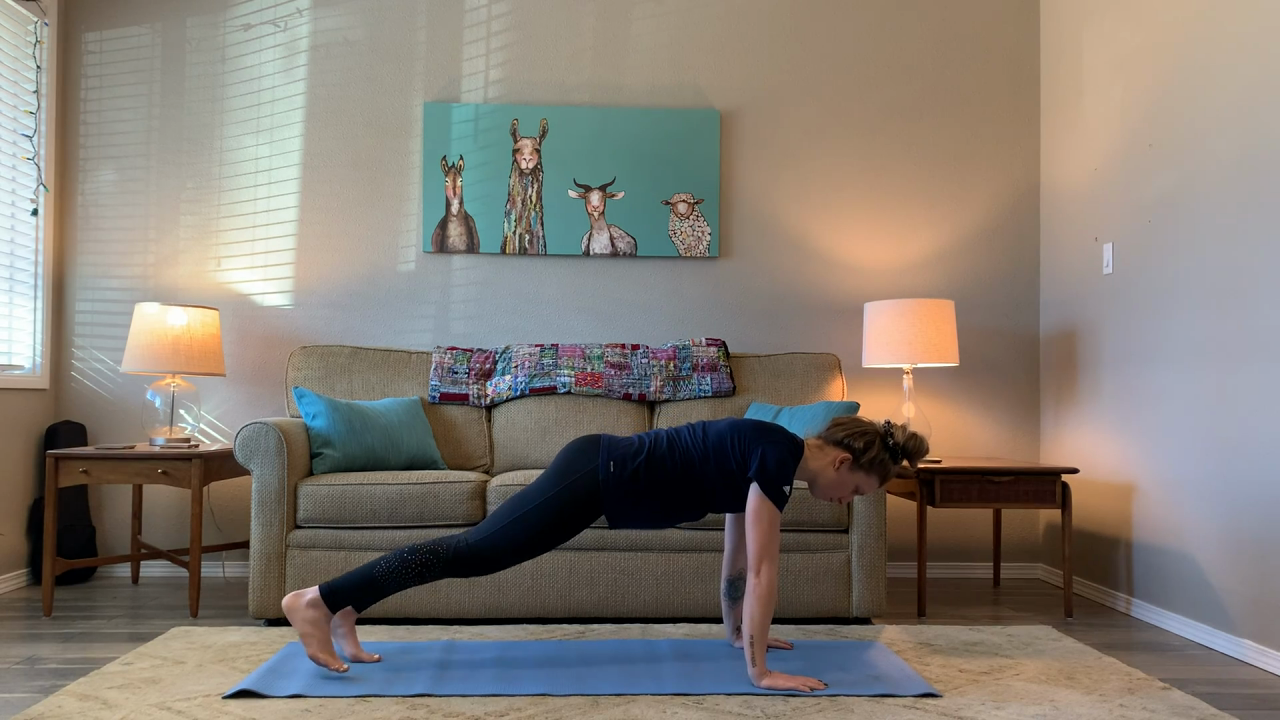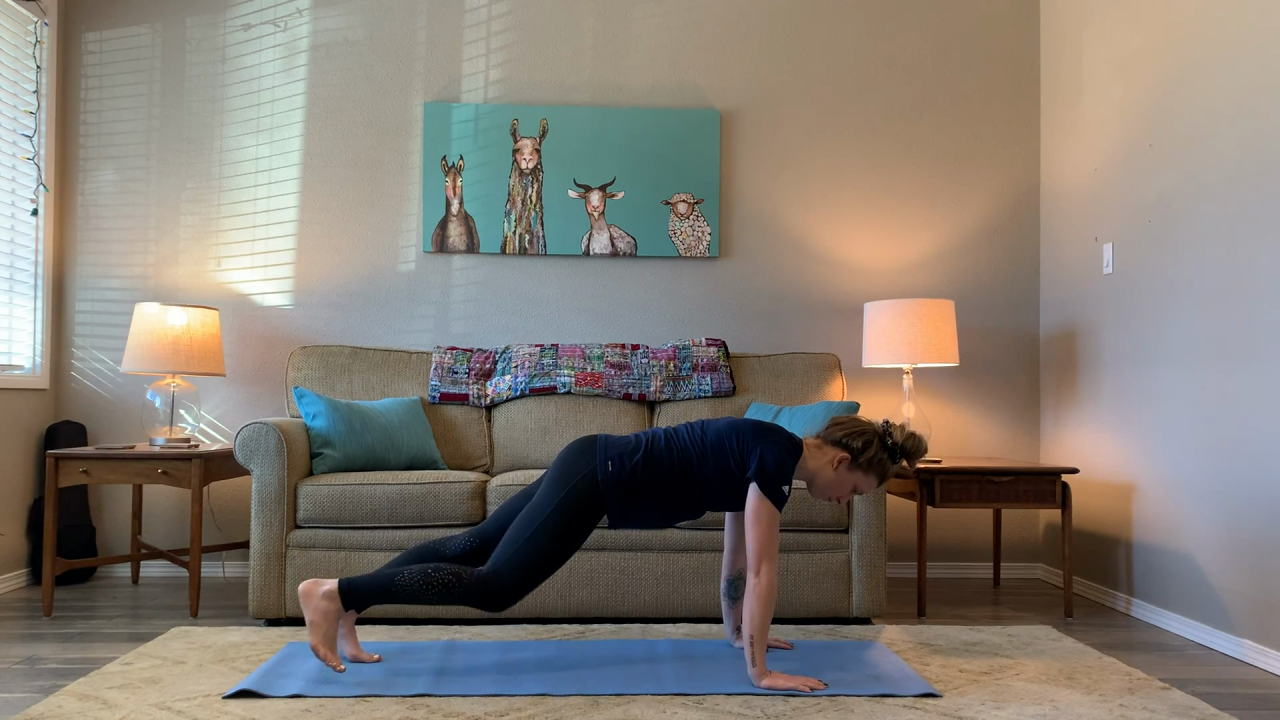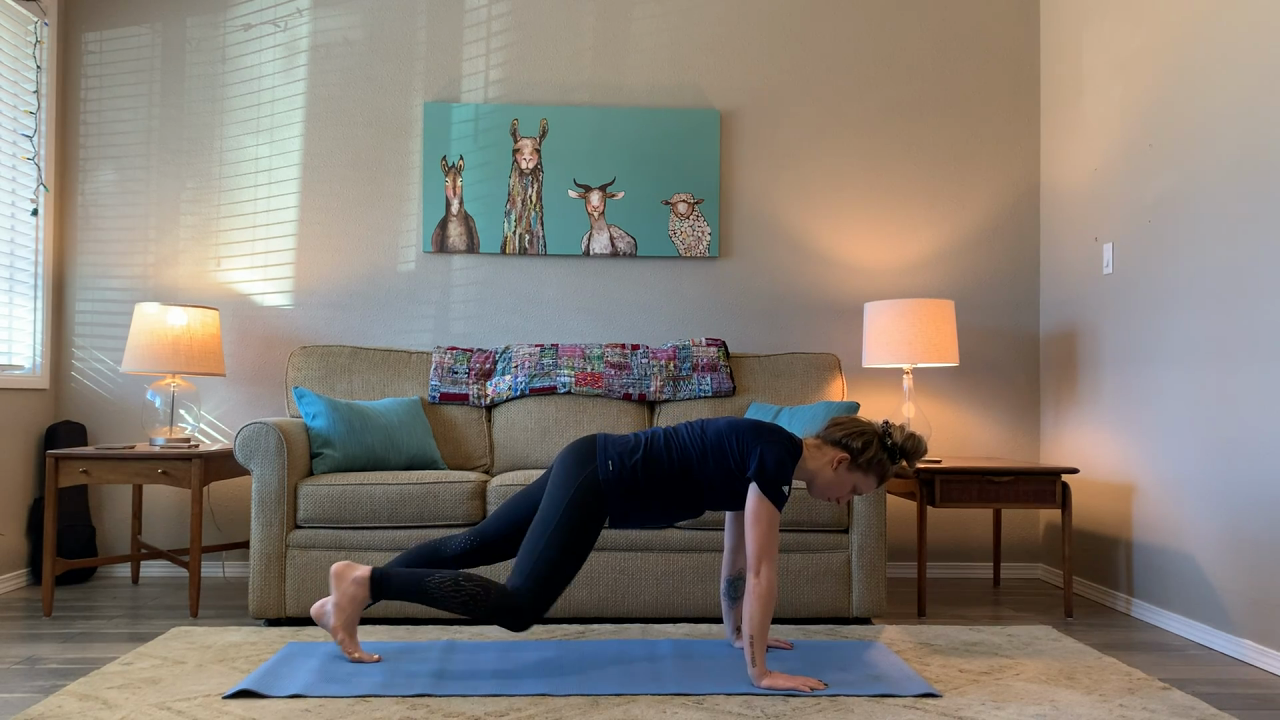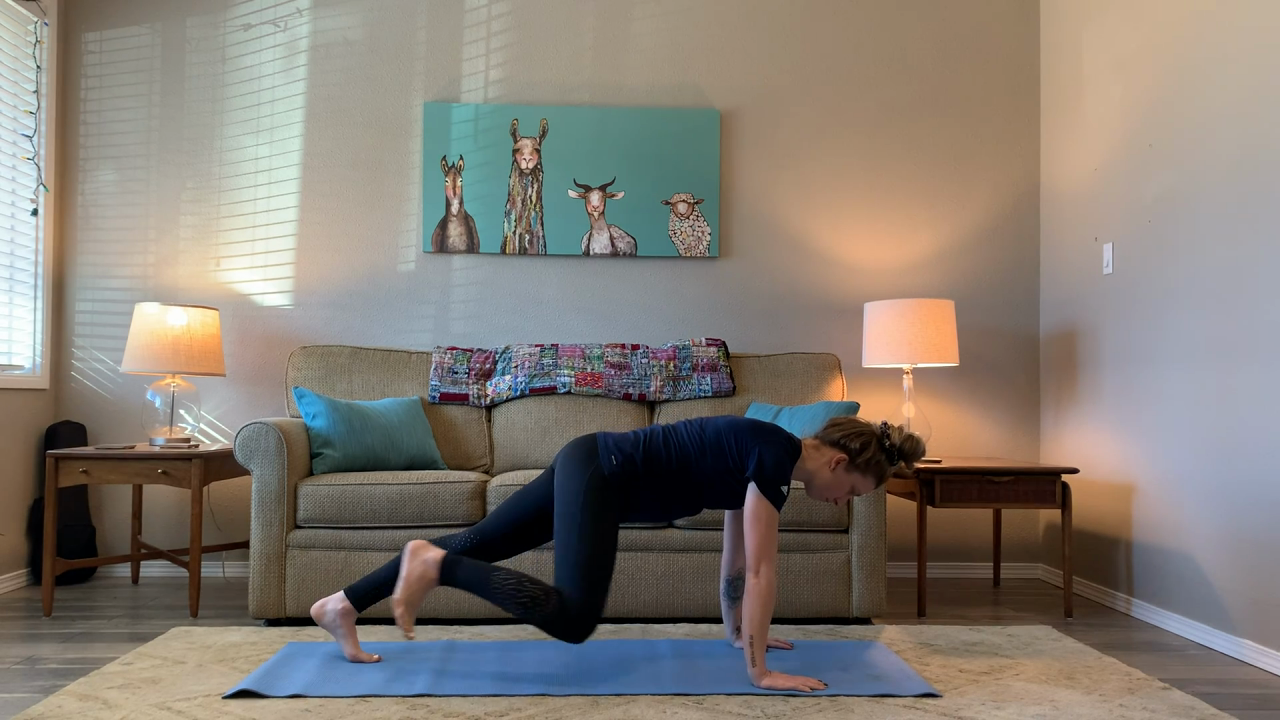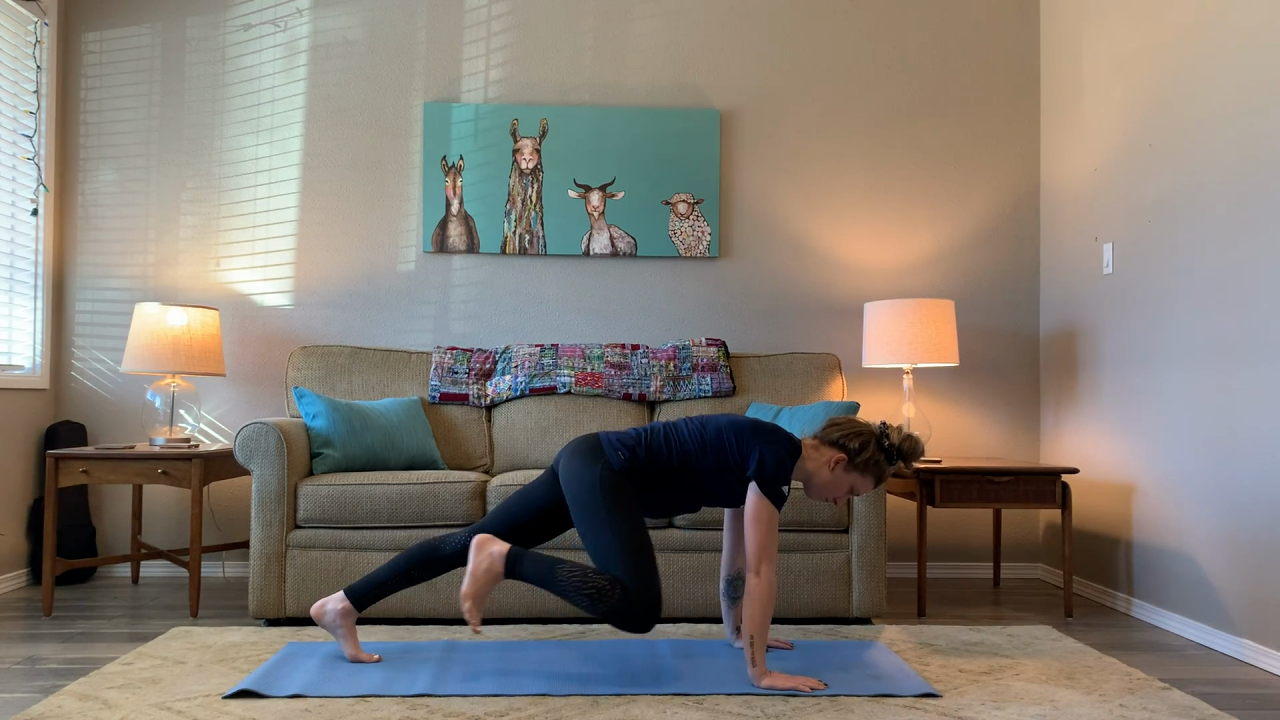
dt=0.2s
person 1, frame 1
left shoulder: (764, 457)
right shoulder: (779, 455)
left elbow: (737, 558)
right elbow: (761, 570)
left wrist: (737, 630)
right wrist: (760, 670)
left hip: (597, 468)
right hip: (596, 477)
left knee: (472, 543)
right knee: (471, 555)
left ankle: (345, 610)
right ankle: (317, 601)
person 1, frame 2
left shoulder: (765, 457)
right shoulder: (777, 455)
left elbow: (737, 557)
right elbow: (761, 570)
left wrist: (737, 631)
right wrist: (760, 671)
left hip: (593, 471)
right hip: (595, 478)
left knee: (473, 545)
right knee: (492, 587)
left ankle: (346, 606)
right ankle: (332, 593)
person 1, frame 3
left shoulder: (764, 458)
right shoulder: (777, 455)
left elbow: (736, 560)
right elbow: (760, 570)
left wrist: (737, 631)
right wrist: (759, 669)
left hip: (591, 468)
right hip: (597, 476)
left knee: (472, 545)
right knee: (518, 607)
left ankle: (348, 598)
right ankle: (361, 581)
person 1, frame 4
left shoulder: (761, 458)
right shoulder: (776, 455)
left elbow: (735, 558)
right elbow: (759, 570)
left wrist: (737, 631)
right wrist: (759, 670)
left hip: (588, 466)
right hip: (598, 472)
left knee: (474, 542)
right knee: (573, 619)
left ankle: (343, 605)
right ankle: (432, 566)
person 1, frame 5
left shoulder: (760, 458)
right shoulder: (777, 455)
left elbow: (736, 557)
right elbow: (759, 570)
left wrist: (737, 631)
right wrist: (760, 670)
left hip: (588, 464)
right hip: (602, 467)
left knee: (475, 541)
right knee: (638, 608)
left ankle: (341, 606)
right ankle: (500, 559)
